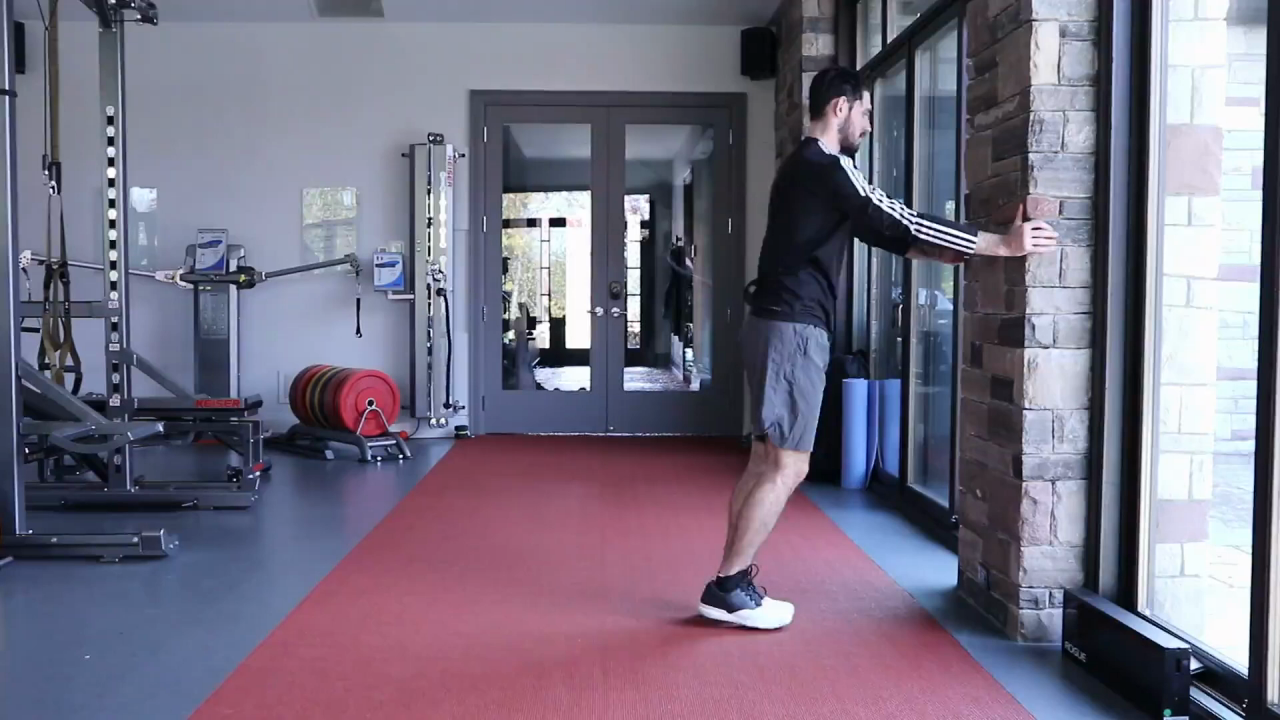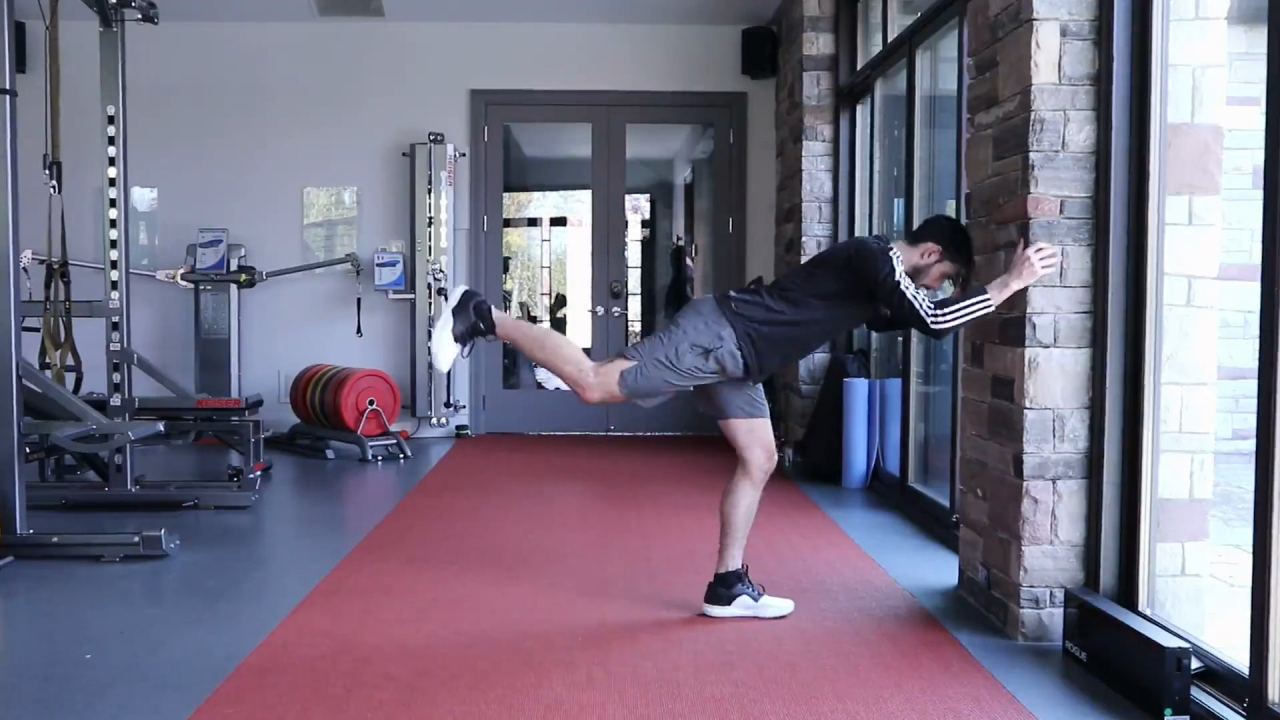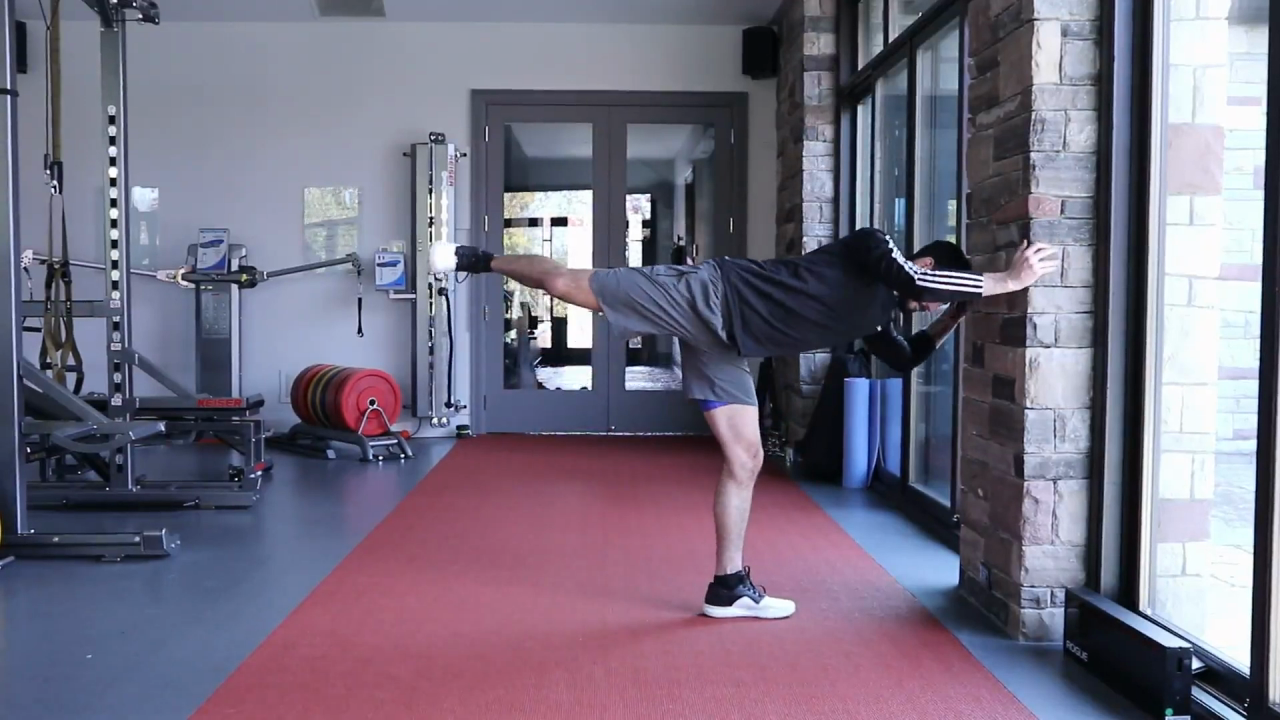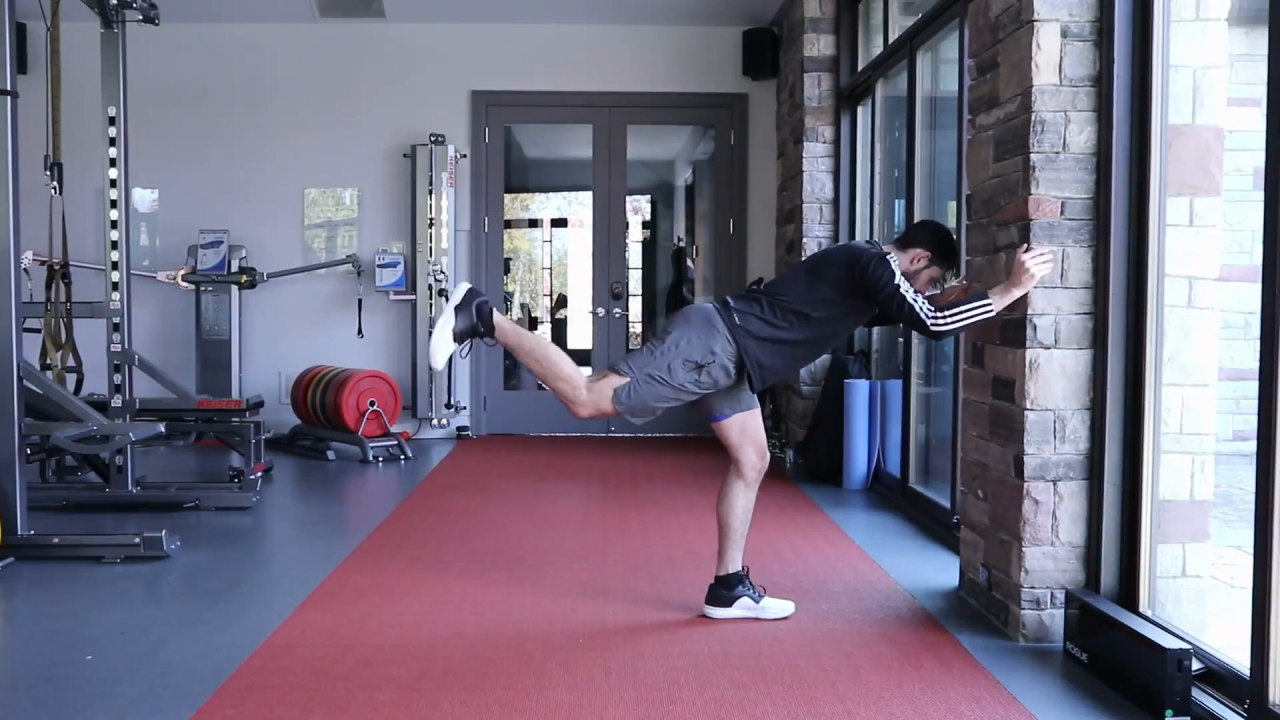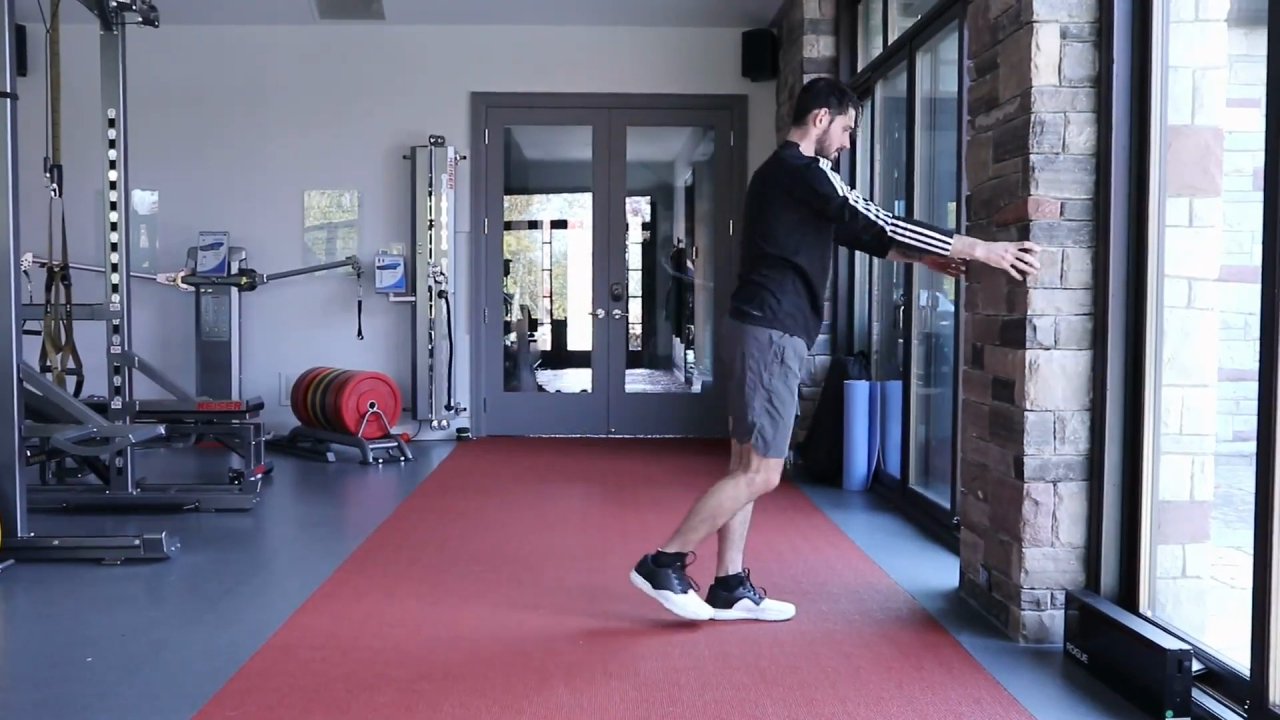
dt=1s
person 1, frame 1
left shoulder: (810, 167)
right shoulder: (825, 166)
left elbow: (887, 235)
right elbow: (904, 224)
left wrist: (962, 252)
right wrist: (1002, 244)
left hip: (783, 326)
right hip: (792, 329)
left knee: (767, 460)
right knee: (788, 466)
left ankle: (734, 583)
right ankle: (726, 587)
person 1, frame 2
left shoulder: (876, 276)
right shoulder: (877, 260)
left elbow: (906, 318)
right elbow: (933, 322)
left wrist: (967, 296)
right wrist: (1011, 281)
left hip: (729, 357)
right hip: (713, 337)
left knee: (759, 461)
right knee: (593, 384)
left ankle: (727, 586)
right ankle: (480, 318)
person 1, frame 3
left shoulder: (876, 308)
right shoulder: (873, 247)
left elbow: (907, 357)
right elbow: (923, 280)
left wrist: (956, 316)
right wrist: (1008, 280)
left hip: (724, 342)
right hip: (705, 297)
left knee: (745, 461)
right knee: (566, 282)
left ankle: (729, 587)
right ankle: (481, 260)
person 1, frame 4
left shoulder: (860, 270)
right shoulder: (874, 262)
left elbow: (888, 315)
right elbow: (930, 325)
left wrist: (945, 300)
right wrist: (1009, 290)
left hip: (723, 354)
right hip: (711, 345)
left knee: (752, 461)
right knee: (586, 398)
left ankle: (729, 587)
right ankle: (481, 318)
person 1, frame 5
left shoulder: (785, 172)
right shoulder: (803, 172)
left elbow: (854, 232)
right elbow: (875, 223)
left wrist: (923, 259)
right wrist: (978, 249)
left hip: (763, 332)
right hip: (769, 334)
left knee: (749, 467)
right knee: (760, 473)
left ankle: (728, 587)
right ankle: (663, 565)
